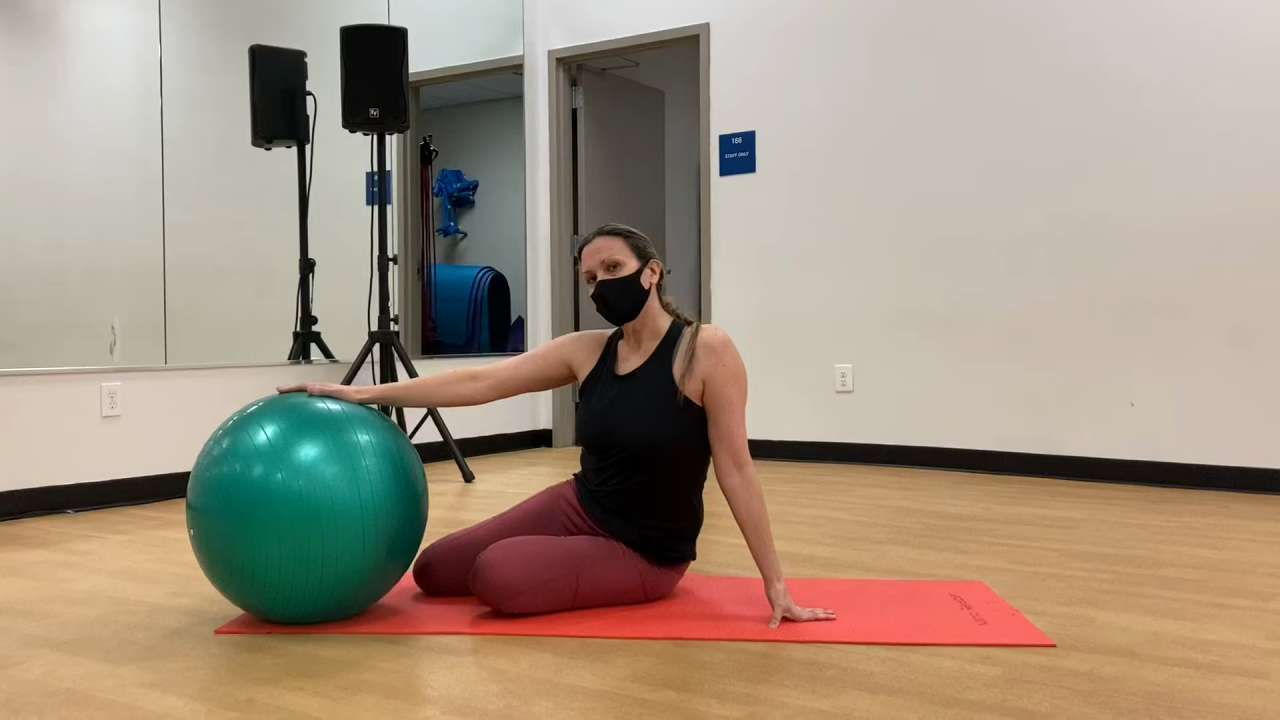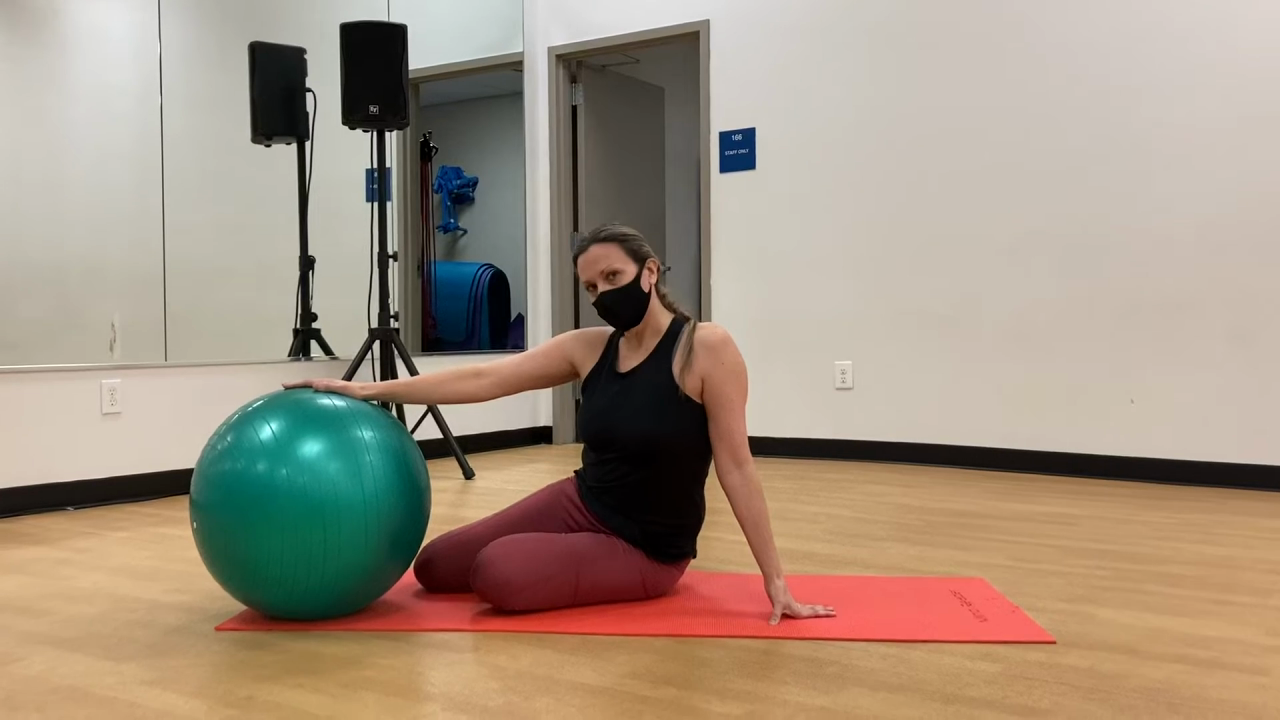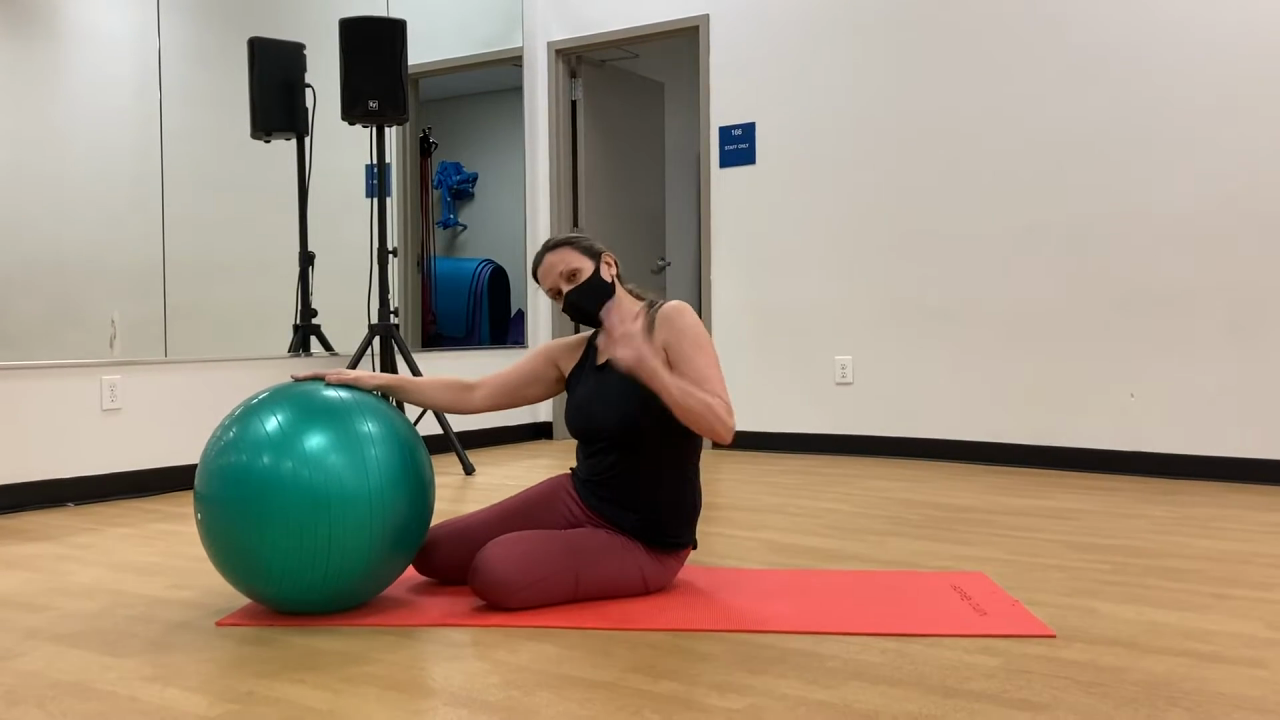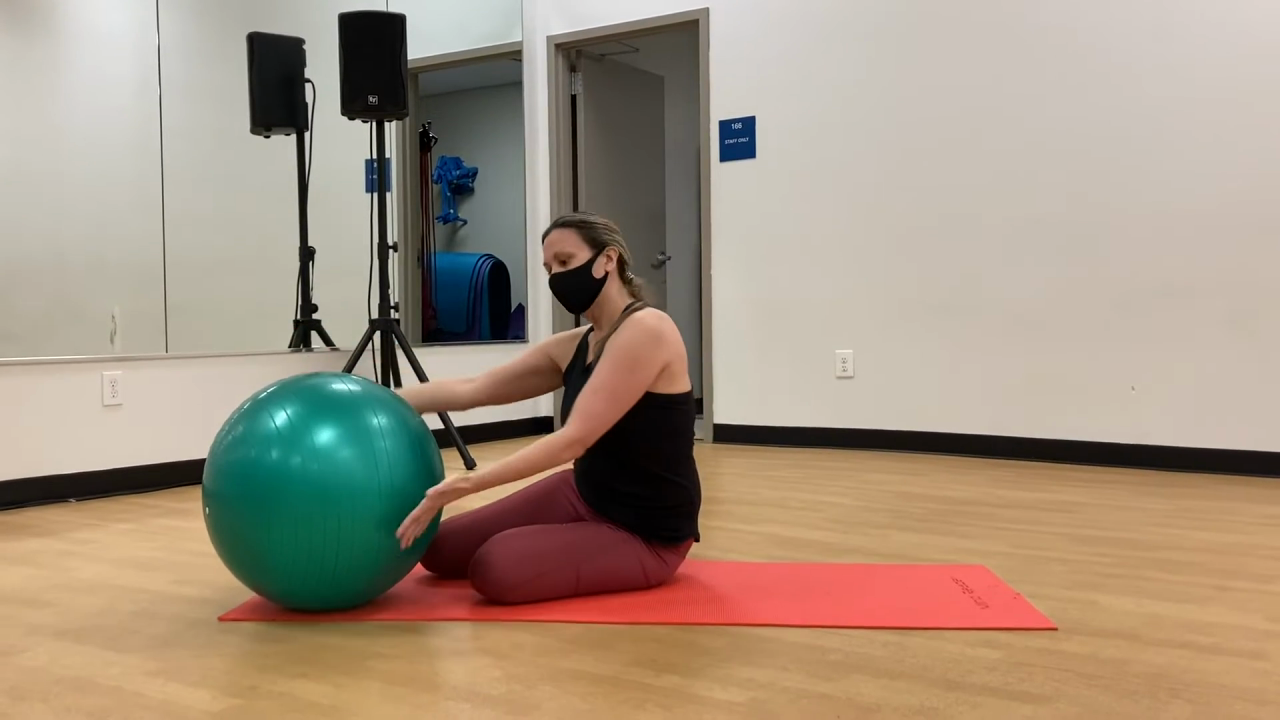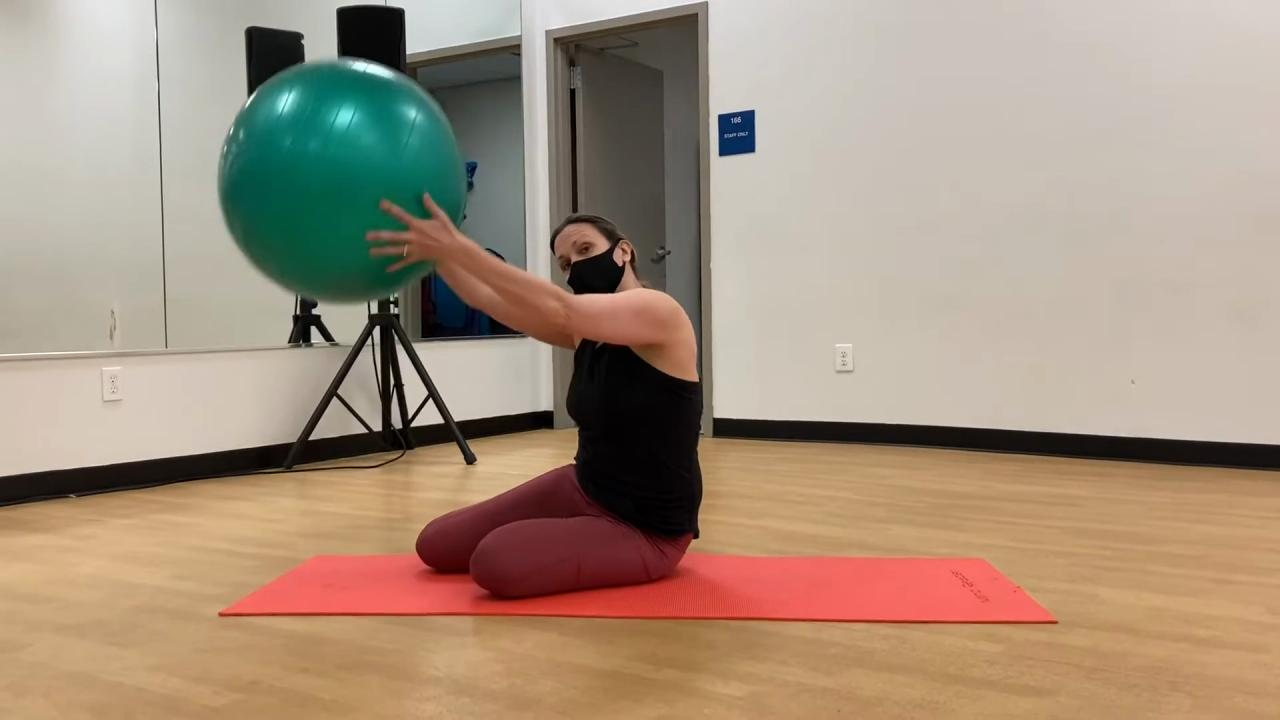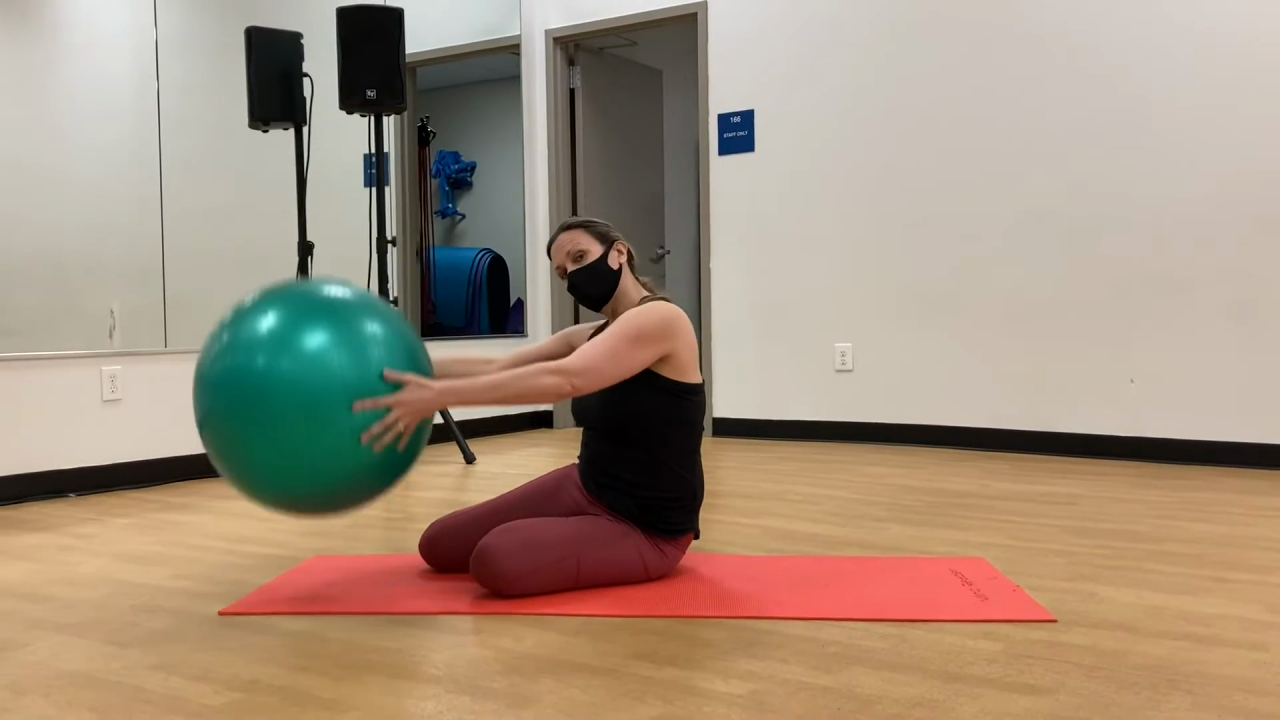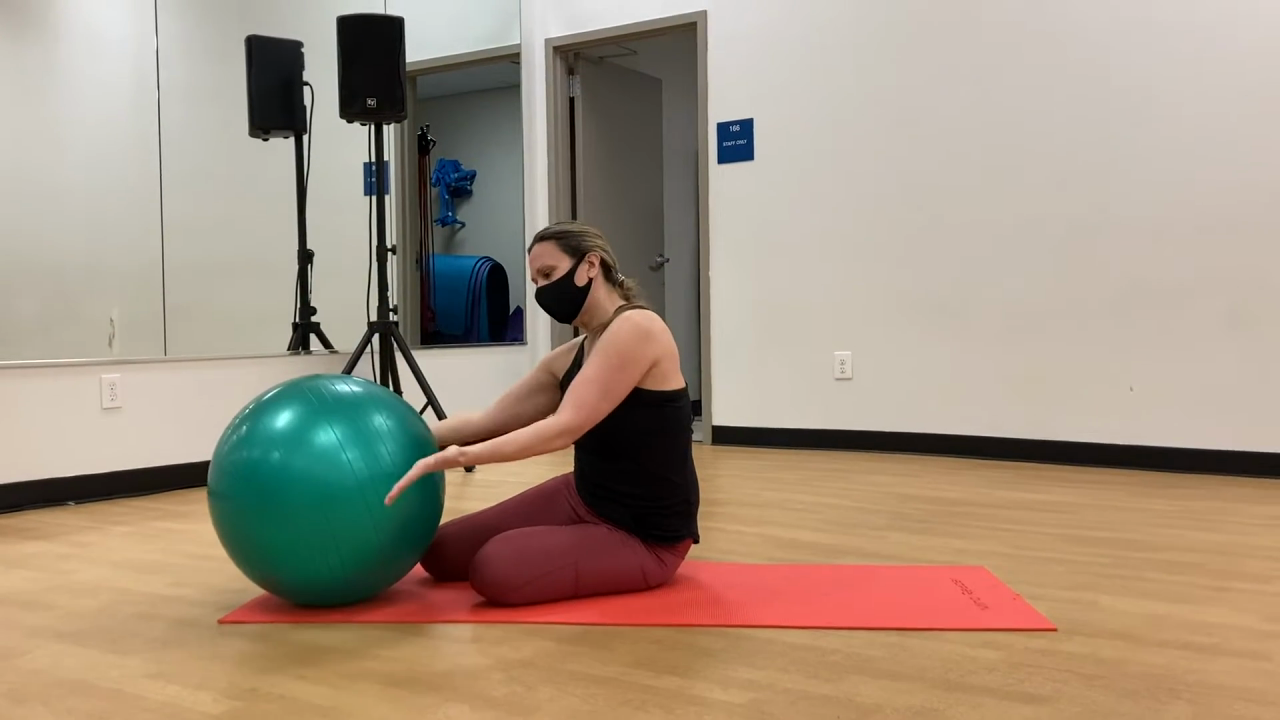
dt=0.7s
person 1, frame 1
left shoulder: (706, 349)
right shoulder: (586, 351)
left elbow: (735, 469)
right elbow: (480, 382)
left wrist: (776, 585)
right wrist: (364, 393)
left hip: (647, 551)
right hip: (579, 507)
left knee: (497, 578)
right knee: (435, 572)
left ankle: (635, 586)
right ankle: (566, 556)
person 1, frame 2
left shoulder: (706, 347)
right shoulder: (587, 348)
left elbow: (735, 467)
right elbow: (483, 380)
left wrist: (776, 582)
right wrist: (369, 389)
left hip: (647, 549)
right hip: (580, 505)
left knee: (498, 575)
right knee: (435, 568)
left ankle: (629, 583)
right ankle: (570, 556)
person 1, frame 3
left shoulder: (670, 321)
right shoulder: (568, 355)
left elbow: (720, 427)
right elbow: (473, 395)
left wrist: (647, 367)
right wrist: (375, 380)
left hip: (645, 540)
right hip: (578, 500)
left knee: (495, 574)
right knee: (435, 554)
left ankle: (626, 574)
right ankle: (576, 553)
person 1, frame 4
left shoulder: (646, 331)
right shoulder: (571, 347)
left elbow: (574, 439)
right elbow: (472, 389)
left wrist: (464, 484)
left hip: (645, 536)
left knee: (495, 569)
right knee: (439, 550)
person 1, frame 5
left shoulder: (659, 312)
right shoulder: (588, 328)
left elbow: (562, 309)
right elbow: (490, 299)
left wrist: (460, 250)
right wrist: (433, 250)
left hip: (645, 528)
right hip: (583, 489)
left knee: (496, 564)
right knee: (436, 546)
right ankle: (578, 536)
person 1, frame 6
left shoulder: (660, 319)
right shoulder: (591, 338)
left elbow: (563, 381)
right elbow: (498, 368)
left wrist: (440, 395)
left hip: (647, 530)
left knee: (496, 561)
right knee: (440, 546)
left ankle: (627, 563)
person 1, frame 7
left shoulder: (636, 329)
right shoulder: (570, 357)
left elbow: (565, 427)
right elbow: (490, 419)
left wrist: (464, 456)
left hip: (644, 536)
left knee: (494, 571)
right knee: (441, 555)
left ankle: (635, 569)
